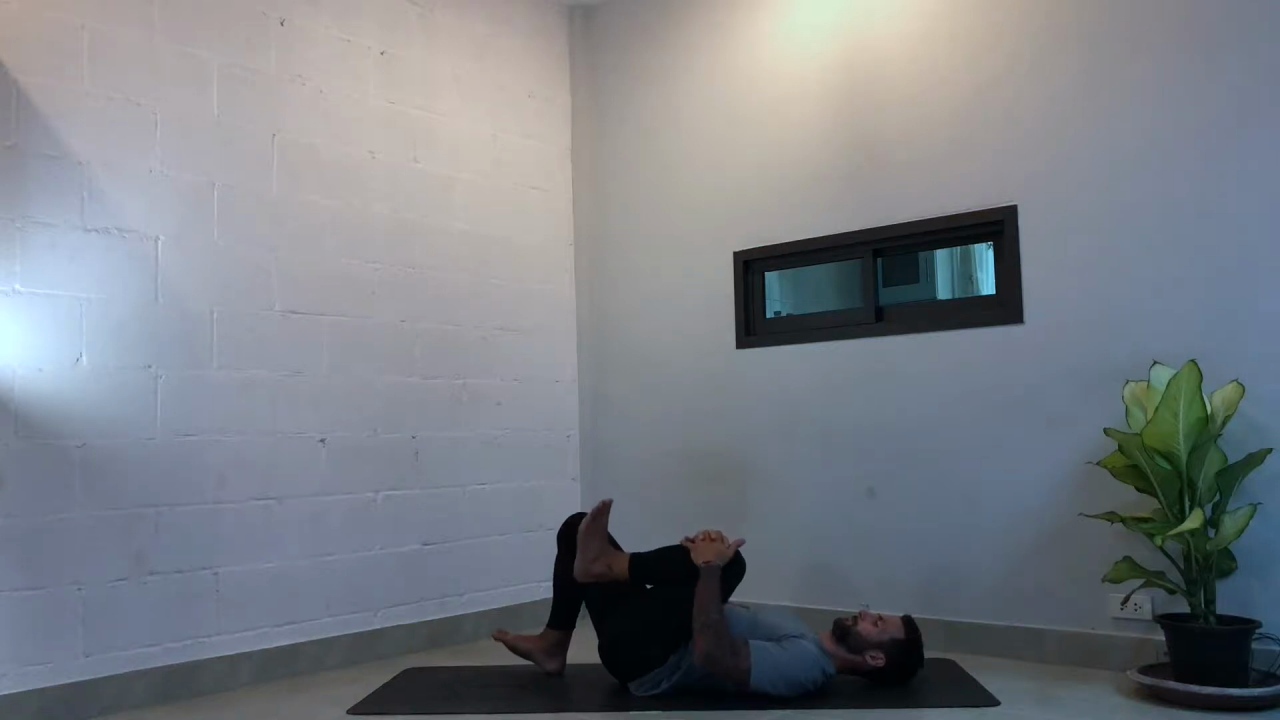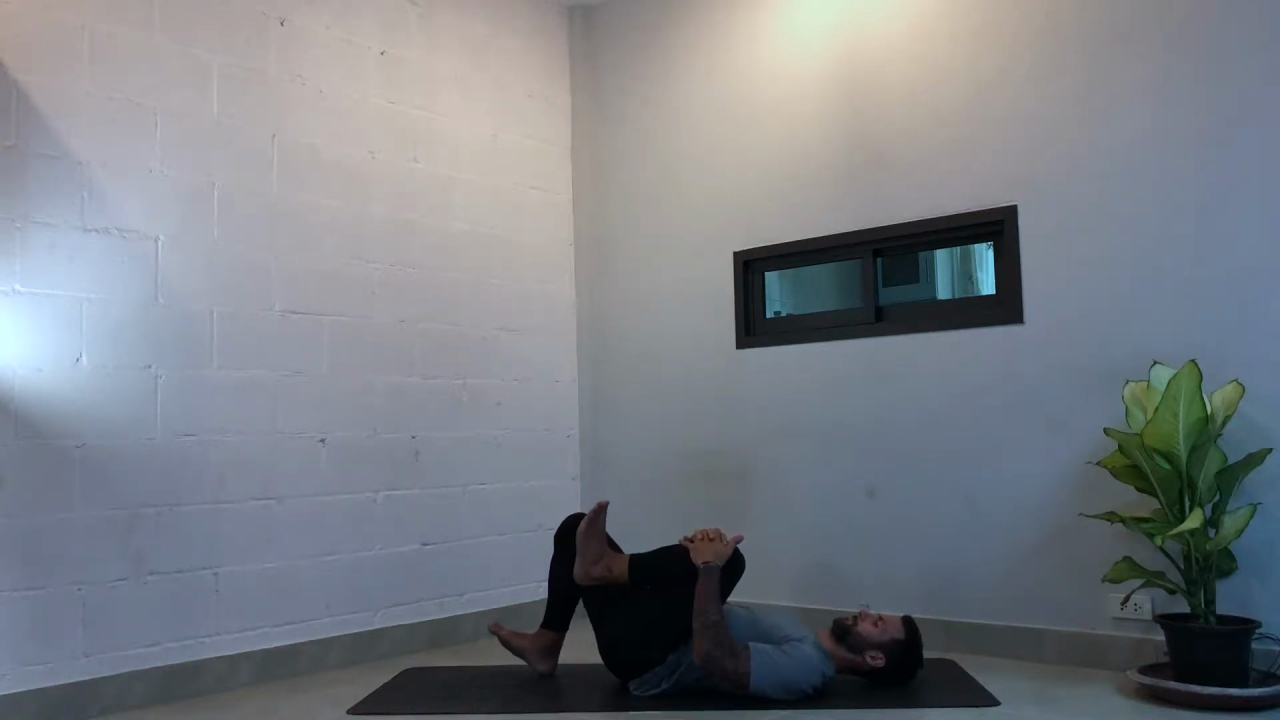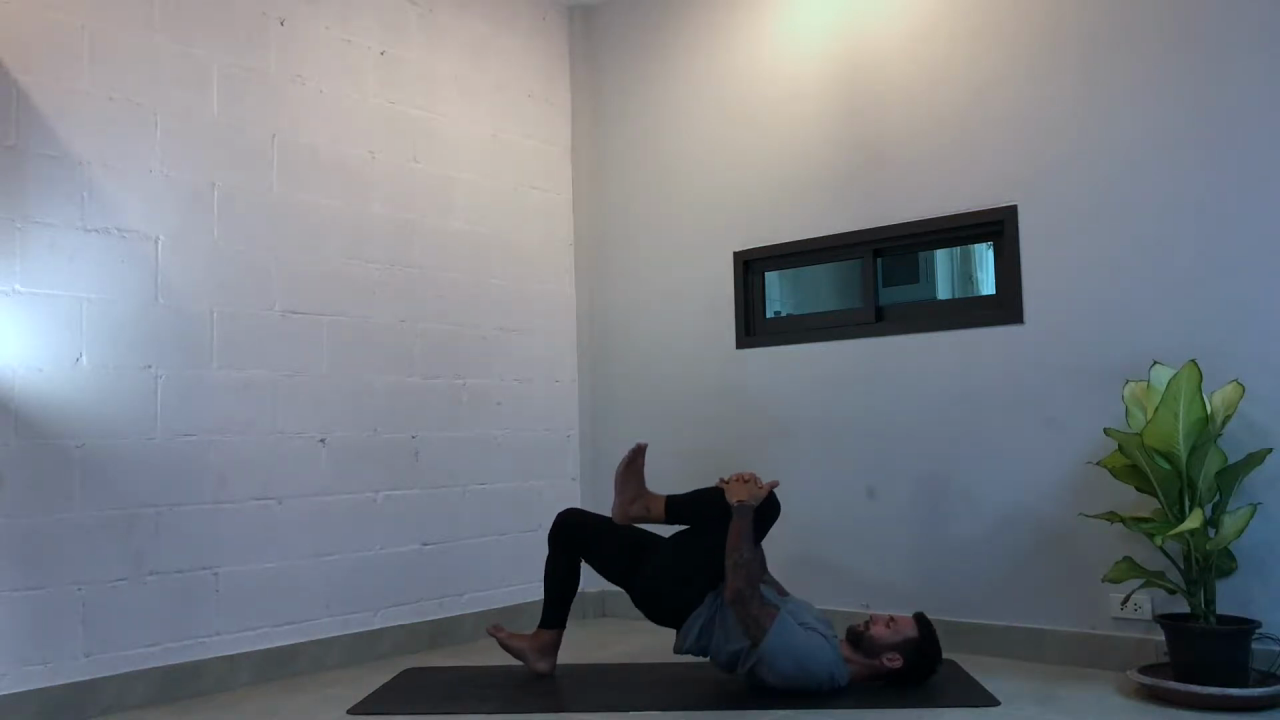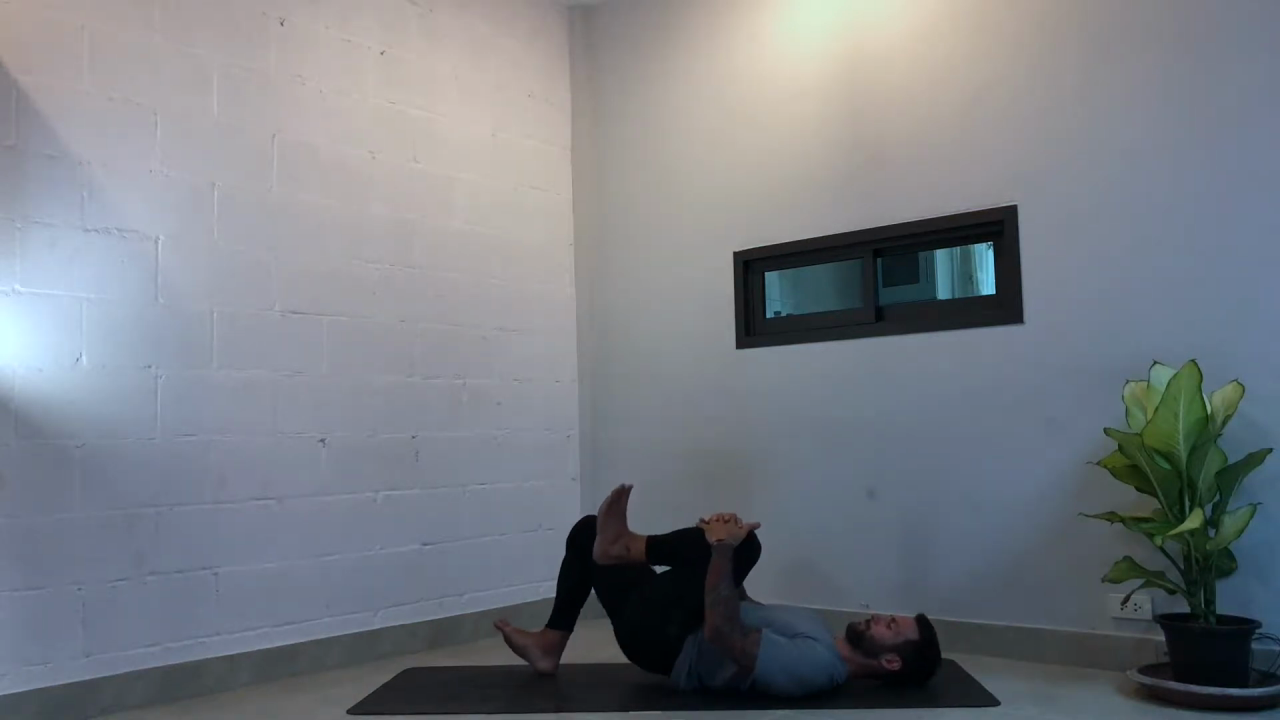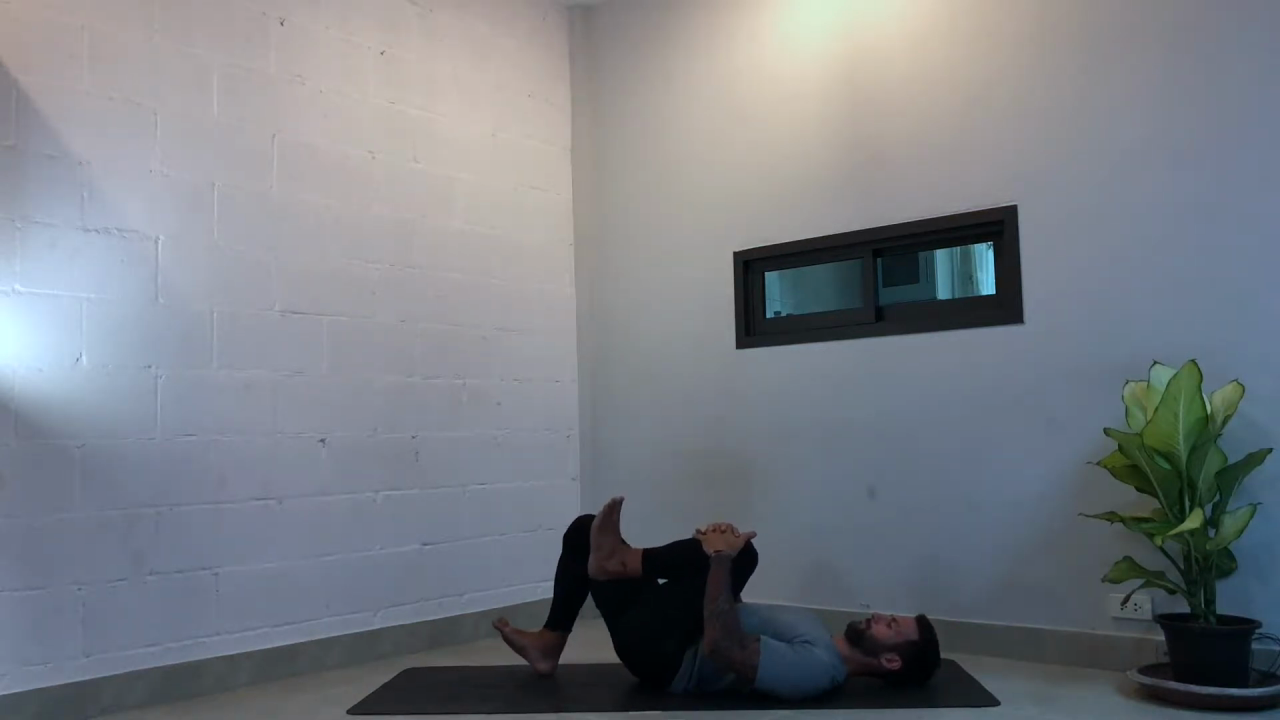
dt=1s
person 1, frame 1
left shoulder: (805, 664)
right shoulder: (801, 639)
left elbow: (711, 654)
right elbow: (721, 617)
left wrist: (710, 568)
right wrist: (709, 563)
left hip: (639, 656)
right hip: (642, 633)
left knee: (727, 564)
right knee: (576, 528)
left ankle: (606, 565)
right ankle: (552, 645)
person 1, frame 2
left shoulder: (806, 667)
right shoulder: (802, 641)
left elbow: (711, 656)
right elbow: (715, 619)
left wrist: (709, 568)
right wrist: (709, 561)
left hip: (638, 653)
right hip: (647, 630)
left knee: (726, 563)
right knee: (575, 528)
left ankle: (606, 567)
right ankle: (546, 645)
person 1, frame 3
left shoulder: (815, 663)
right shoulder: (824, 642)
left elbow: (741, 595)
right elbow: (763, 584)
left wrist: (742, 510)
right wrist: (746, 509)
left hip: (678, 596)
right hip: (687, 587)
left knee: (762, 505)
right knee: (568, 525)
left ankle: (641, 505)
right ankle: (546, 645)
person 1, frame 4
left shoulder: (816, 667)
right shoulder: (818, 637)
left elbow: (721, 632)
right elbow: (738, 605)
left wrist: (722, 549)
right wrist: (724, 548)
left hip: (661, 639)
right hip: (671, 627)
left knee: (742, 544)
right knee: (586, 531)
left ankle: (625, 547)
right ankle: (550, 646)
person 1, frame 5
left shoulder: (817, 669)
right shoulder: (817, 638)
left elbow: (721, 646)
left wrist: (721, 560)
right wrist: (720, 557)
left hip: (660, 651)
right hip: (661, 630)
left knee: (739, 555)
right knee: (582, 531)
left ankle: (619, 562)
right ankle: (549, 646)
